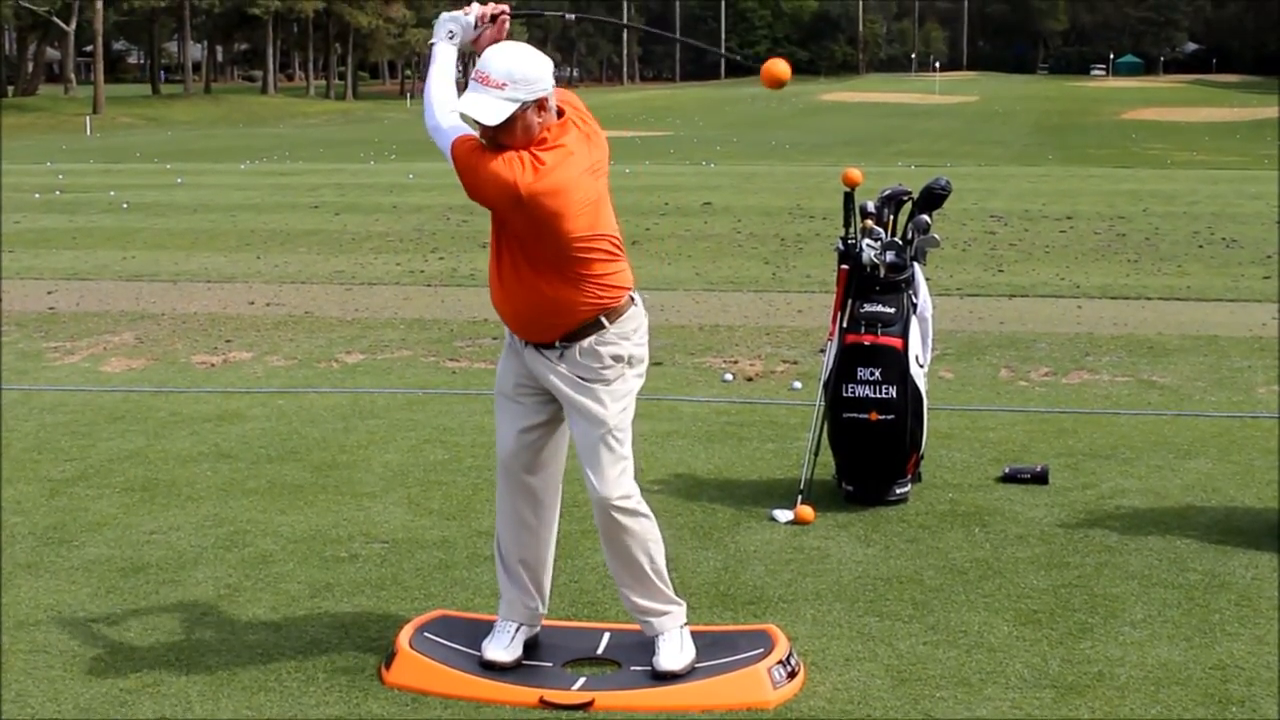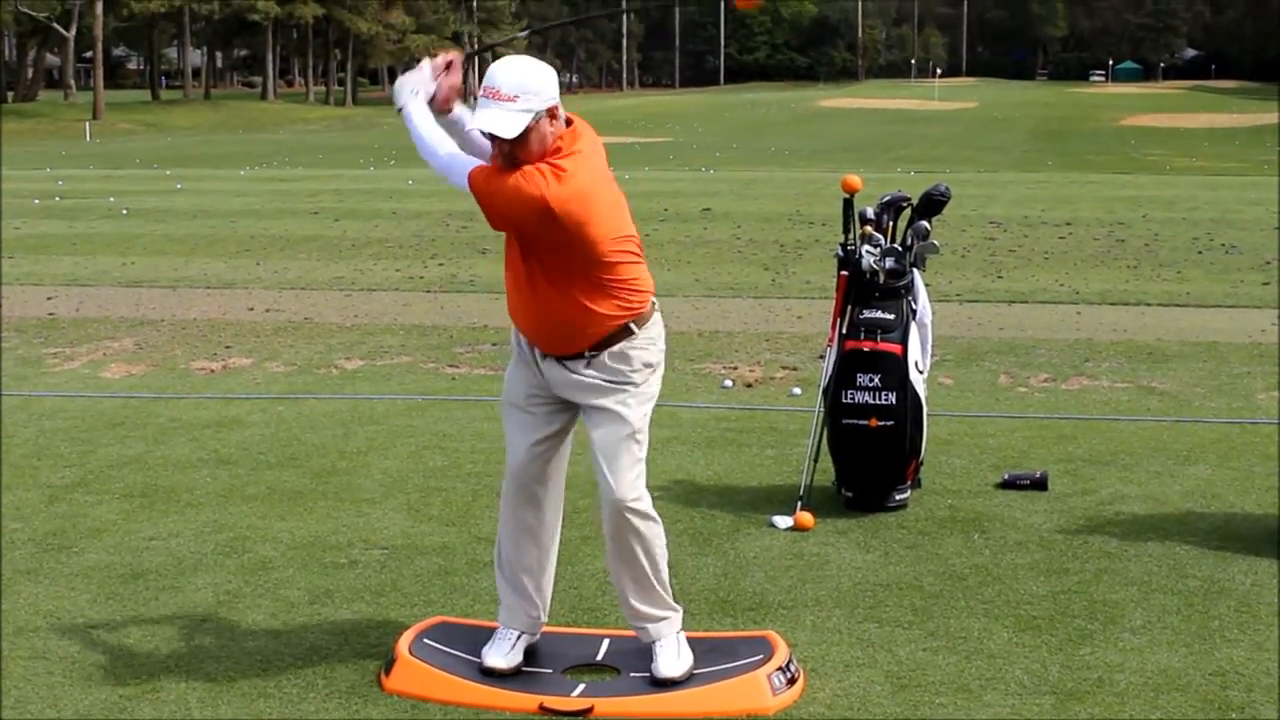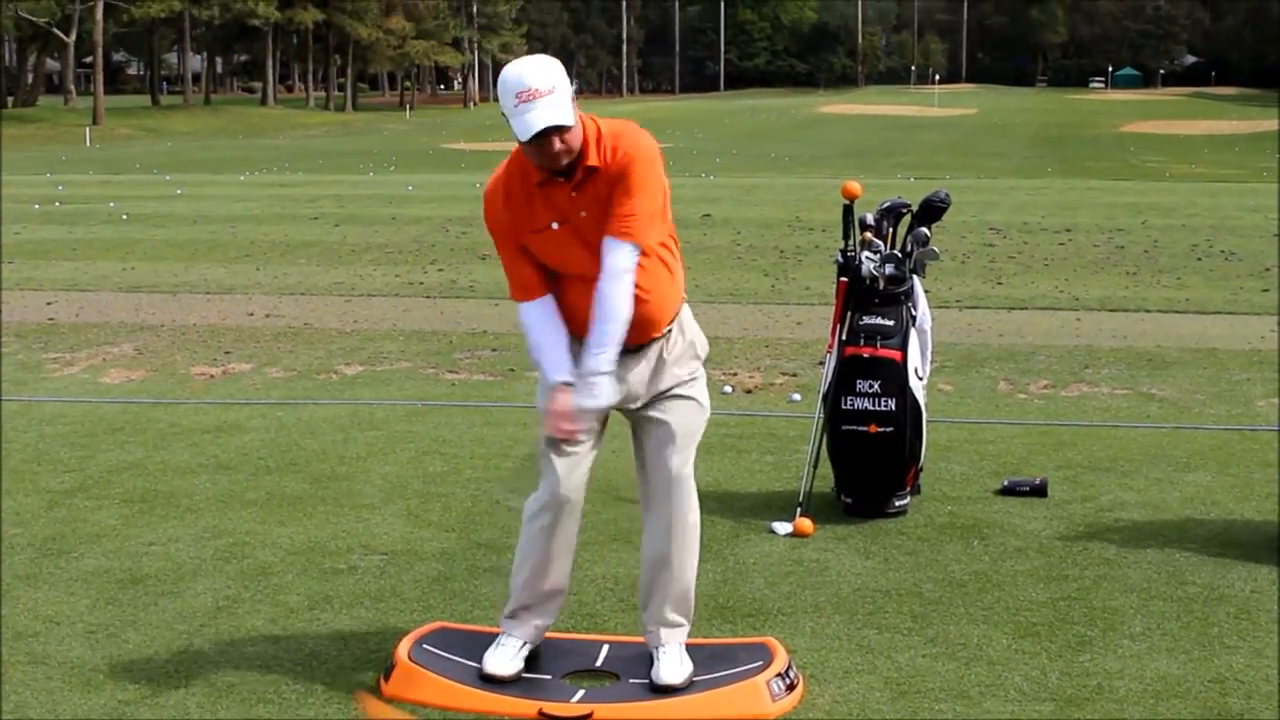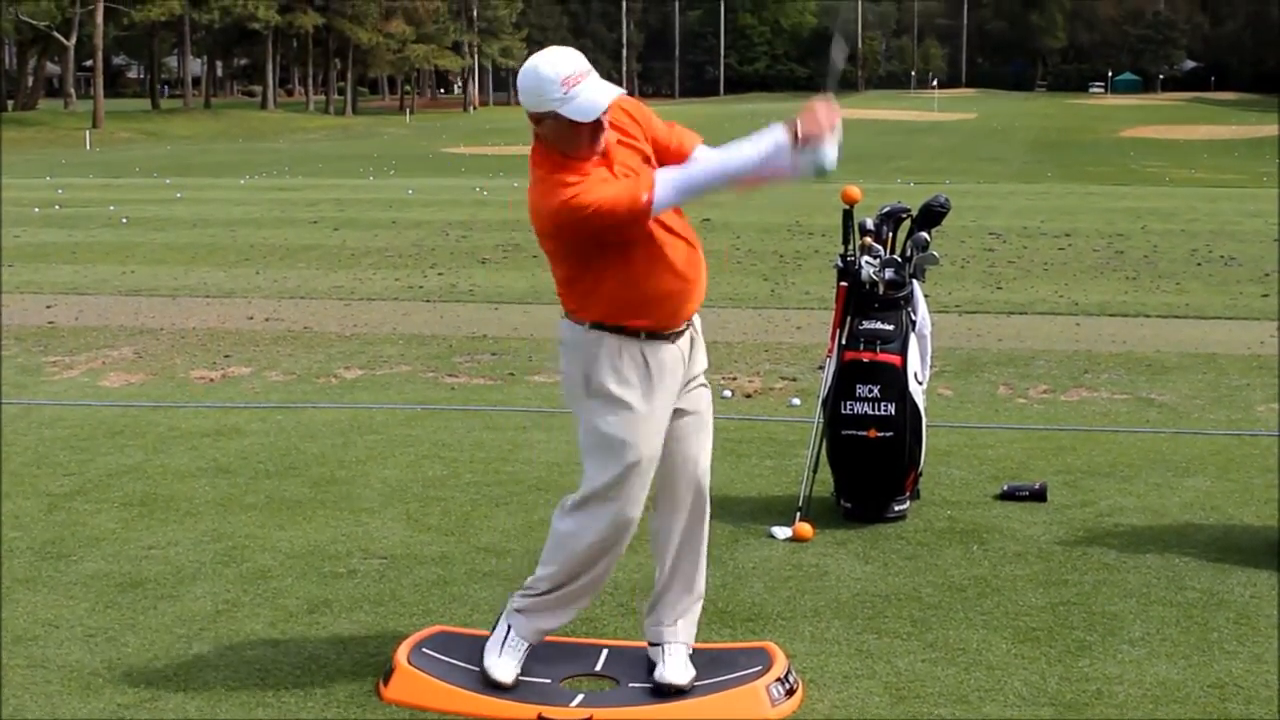
dt=0.2s
person 1, frame 1
left shoulder: (517, 181)
right shoulder: (569, 115)
left elbow: (441, 127)
left hip: (597, 348)
right hip: (529, 341)
left knee: (610, 490)
right knee: (520, 472)
left ankle: (665, 619)
right ankle: (519, 614)
person 1, frame 2
left shoulder: (543, 193)
right shoulder: (569, 135)
left elbow: (449, 167)
right elbow: (490, 151)
left wrist: (413, 101)
right wrist: (449, 107)
left hip: (614, 358)
right hip: (539, 350)
left knee: (623, 496)
right knee: (526, 482)
left ankle: (662, 627)
right ankle: (518, 622)
person 1, frame 3
left shoulder: (628, 152)
right shoulder: (503, 195)
left elbow: (620, 272)
right elbow: (534, 301)
left wrist: (598, 379)
right wrist: (561, 386)
left hip: (663, 348)
right hip: (573, 354)
left knee: (672, 489)
right knee: (559, 492)
left ankle: (667, 633)
right ankle: (522, 626)
person 1, frame 4
left shoulder: (626, 119)
right shoulder: (560, 200)
left elbow: (702, 160)
right elbow: (681, 190)
left wrist: (787, 148)
right wrist: (784, 138)
left hip: (681, 339)
right hip: (616, 355)
left knee: (689, 487)
right knee: (614, 499)
left ankle: (671, 636)
right ankle: (524, 620)
